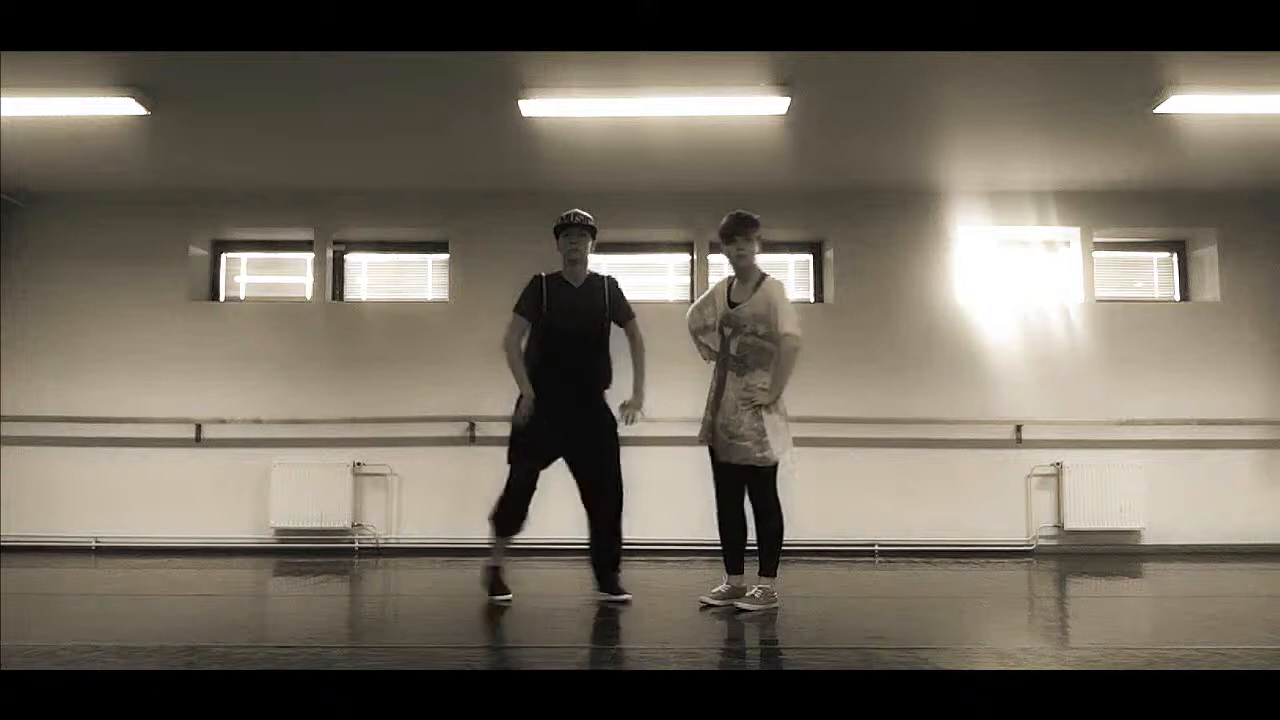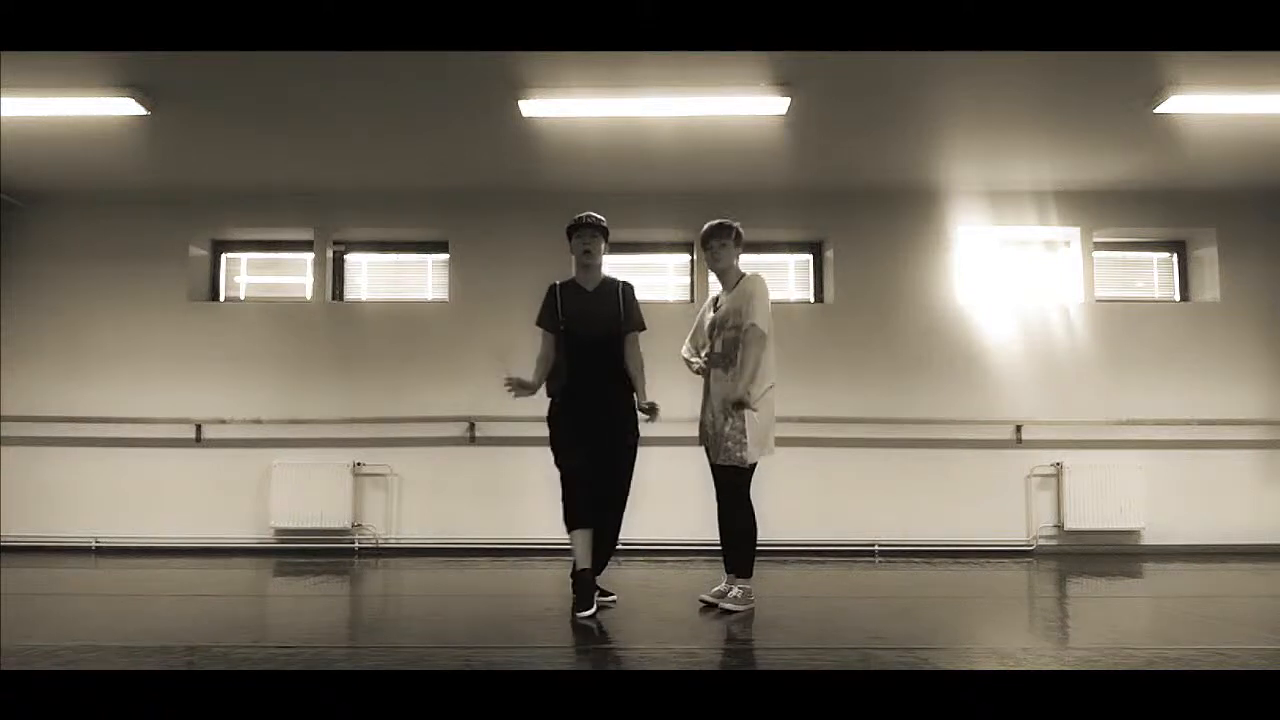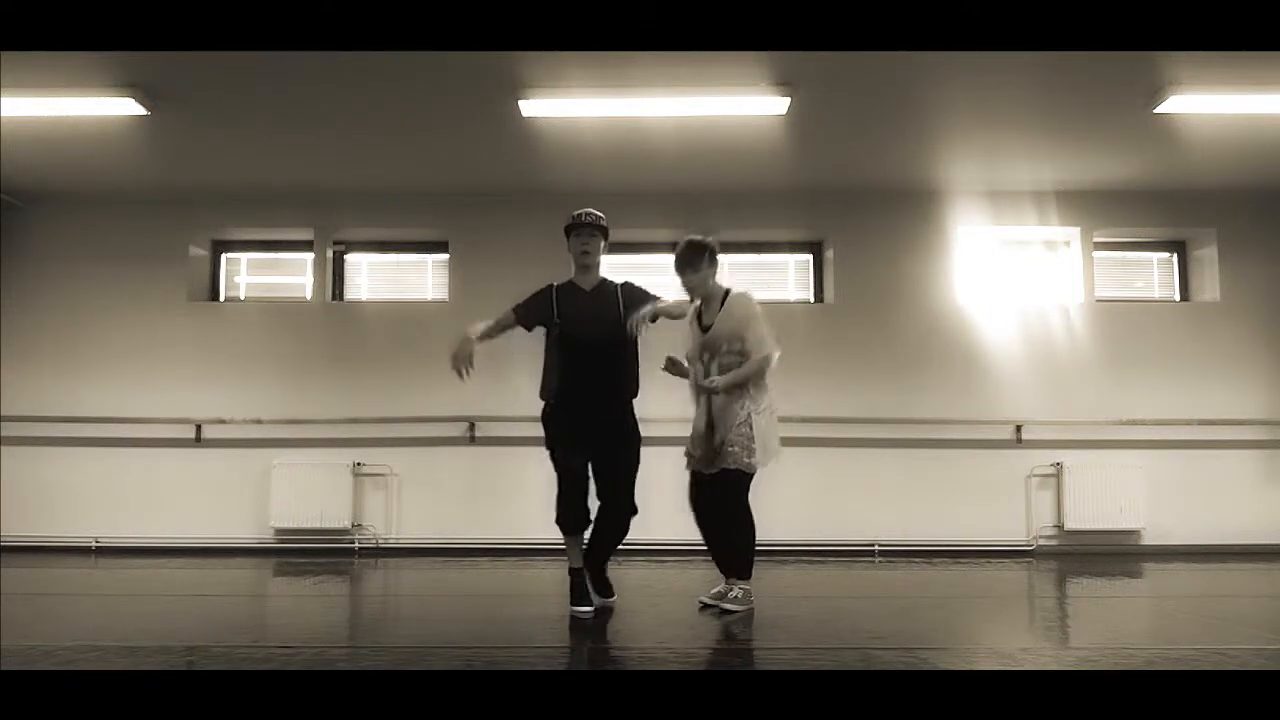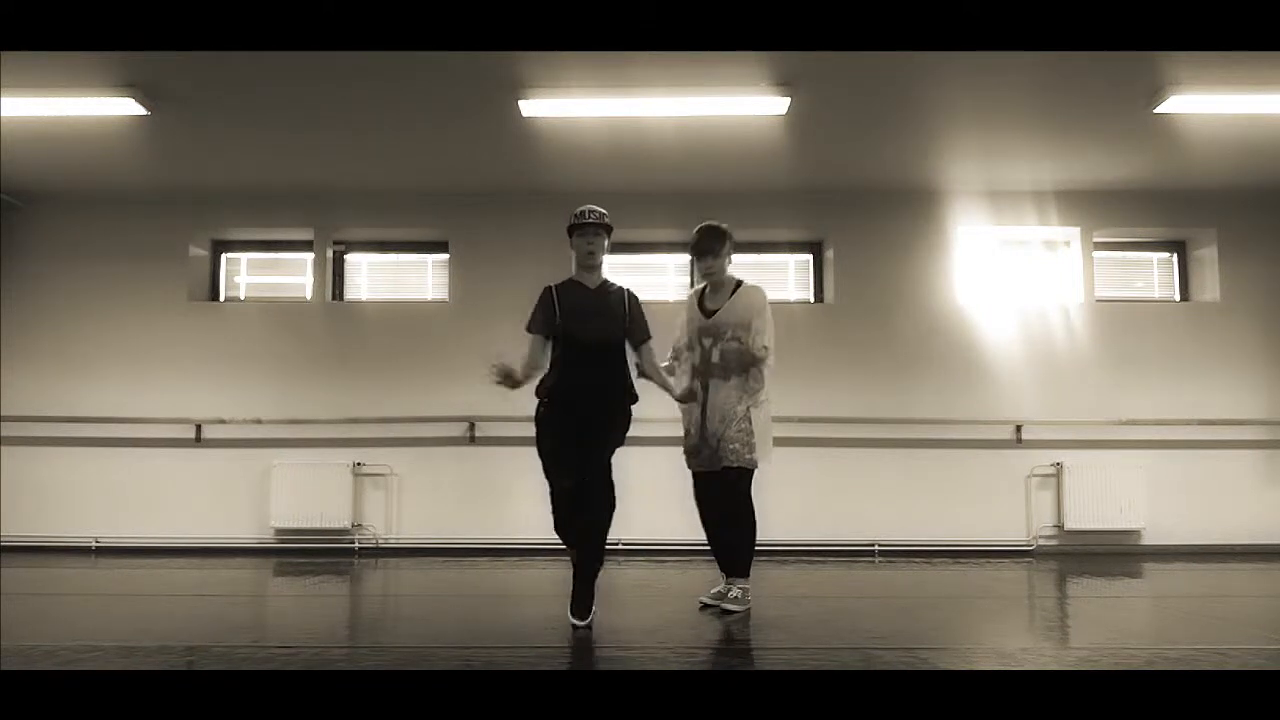
dt=0.7s
person 1, frame 1
left shoulder: (607, 288)
right shoulder: (540, 286)
left elbow: (635, 338)
right elbow: (511, 342)
left wrist: (637, 393)
right wrist: (526, 391)
left hip: (589, 403)
right hip: (542, 401)
left knee: (606, 488)
right knee: (520, 480)
left ankle: (608, 576)
right ankle: (495, 568)
person 1, frame 2
left shoulder: (623, 292)
right shoulder: (557, 295)
left elbow: (631, 351)
right elbow: (549, 352)
left wrist: (642, 395)
right wrist: (535, 383)
left hip: (616, 407)
right hip: (569, 406)
left knee: (612, 494)
right knee: (577, 484)
left ankle: (589, 576)
right ankle: (582, 580)
person 1, frame 3
left shoulder: (624, 294)
right shoulder: (552, 297)
left elbow: (678, 310)
right elbow: (499, 324)
left wrist: (651, 309)
right wrist: (470, 337)
left hip: (615, 412)
right hip: (566, 411)
left knee: (621, 498)
right knee: (572, 484)
left ankle: (596, 563)
right ankle: (577, 575)
person 1, frame 4
left shoulder: (625, 300)
right shoulder: (554, 296)
left elbow: (647, 358)
right elbow: (537, 353)
left wrist: (675, 391)
right wrist: (521, 378)
left hip: (608, 410)
right hip: (559, 410)
left knee: (594, 483)
right knee: (569, 494)
left ankle: (583, 586)
right ankle: (583, 585)
person 2, frame 1
left shoulder: (771, 289)
right shoulder: (721, 289)
left elbow: (790, 343)
right elbow: (695, 321)
left wrist: (773, 392)
left hip: (755, 412)
right hip: (721, 407)
left knee: (763, 499)
right knee: (726, 499)
left ankle: (767, 585)
right ankle: (734, 580)
person 2, frame 2
left shoulder: (753, 285)
right shoulder: (711, 303)
left elbow: (756, 333)
right elbow: (690, 349)
left wrist: (741, 386)
right wrist: (698, 364)
left hip: (744, 406)
right hip: (714, 405)
left knee: (738, 494)
right knee: (725, 496)
left ankle: (744, 584)
right ankle: (731, 578)
person 2, frame 3
left shoulder: (742, 304)
right shoulder: (695, 314)
left elbow: (763, 359)
left wrist: (725, 380)
right wrist: (680, 368)
left hip: (744, 416)
right hip: (709, 420)
left knee: (732, 498)
right knee: (703, 499)
left ankle: (743, 585)
right ankle: (730, 578)
person 2, frame 4
left shoulder: (753, 297)
right shoulder: (693, 302)
left elbow: (763, 354)
right elbow: (684, 355)
left wrist: (754, 355)
left hip: (740, 411)
right hip: (701, 413)
left knee: (737, 496)
right knee: (708, 499)
left ankle: (742, 583)
right ankle: (729, 578)
